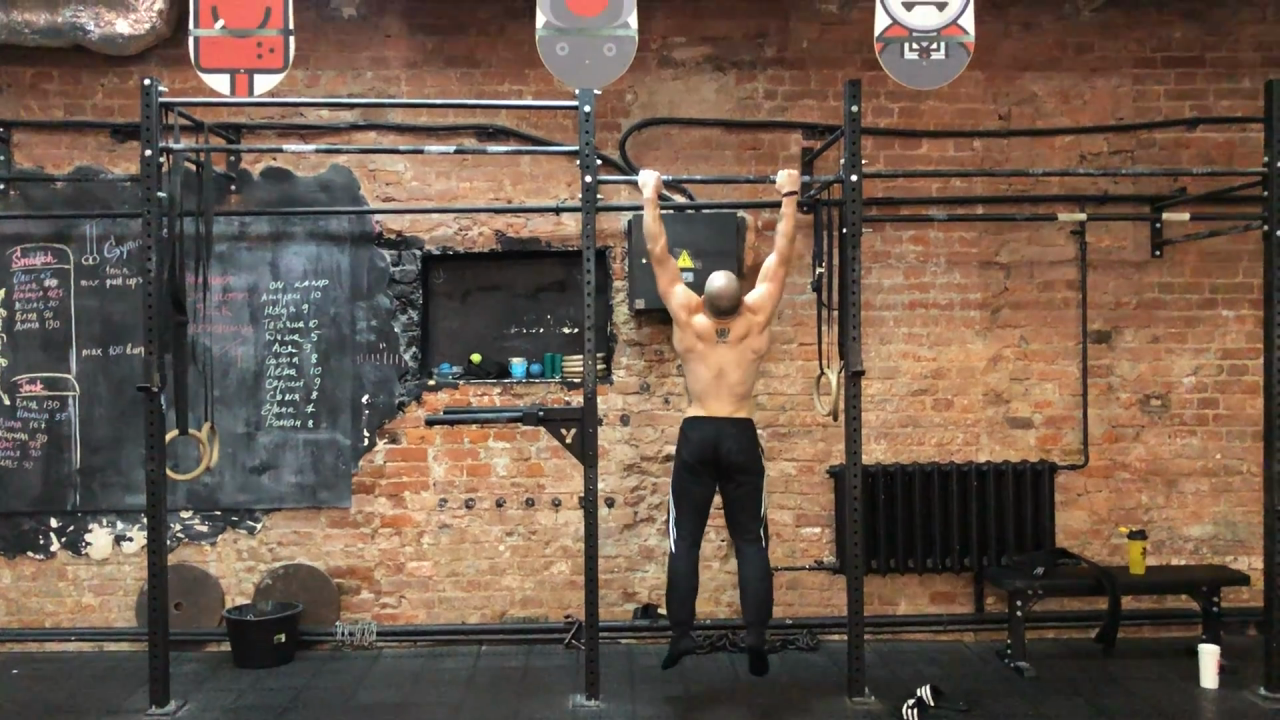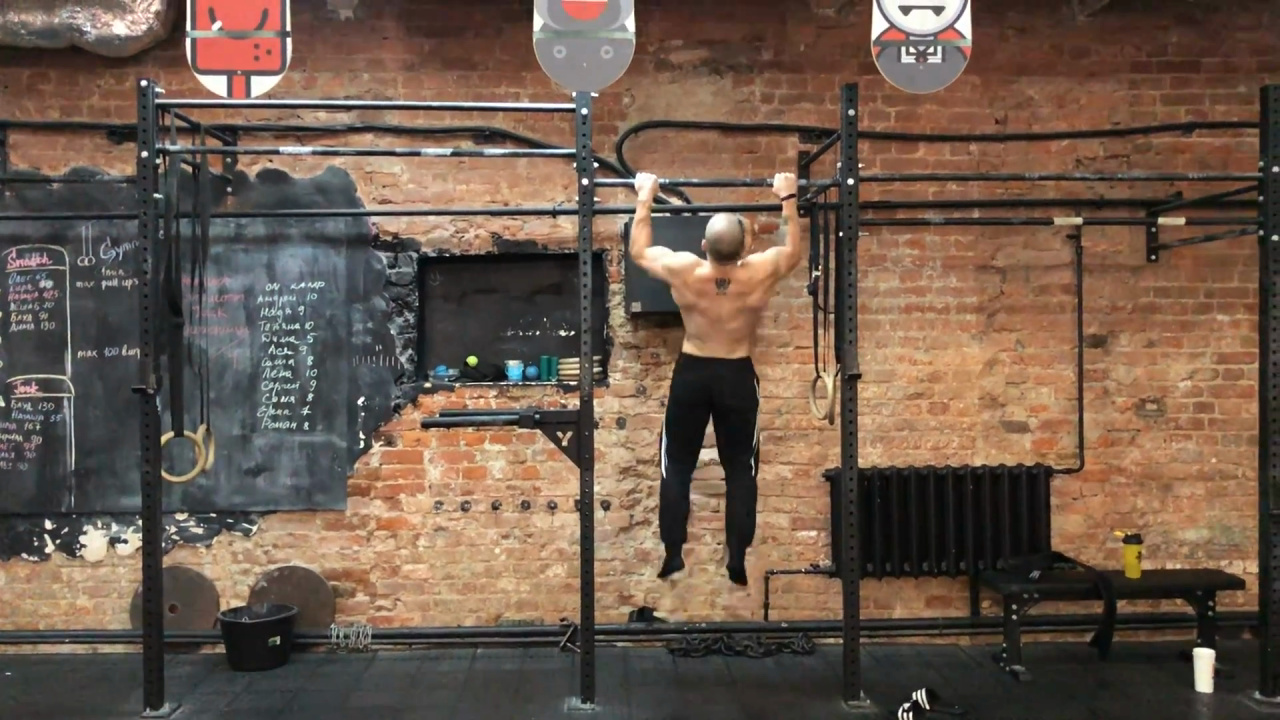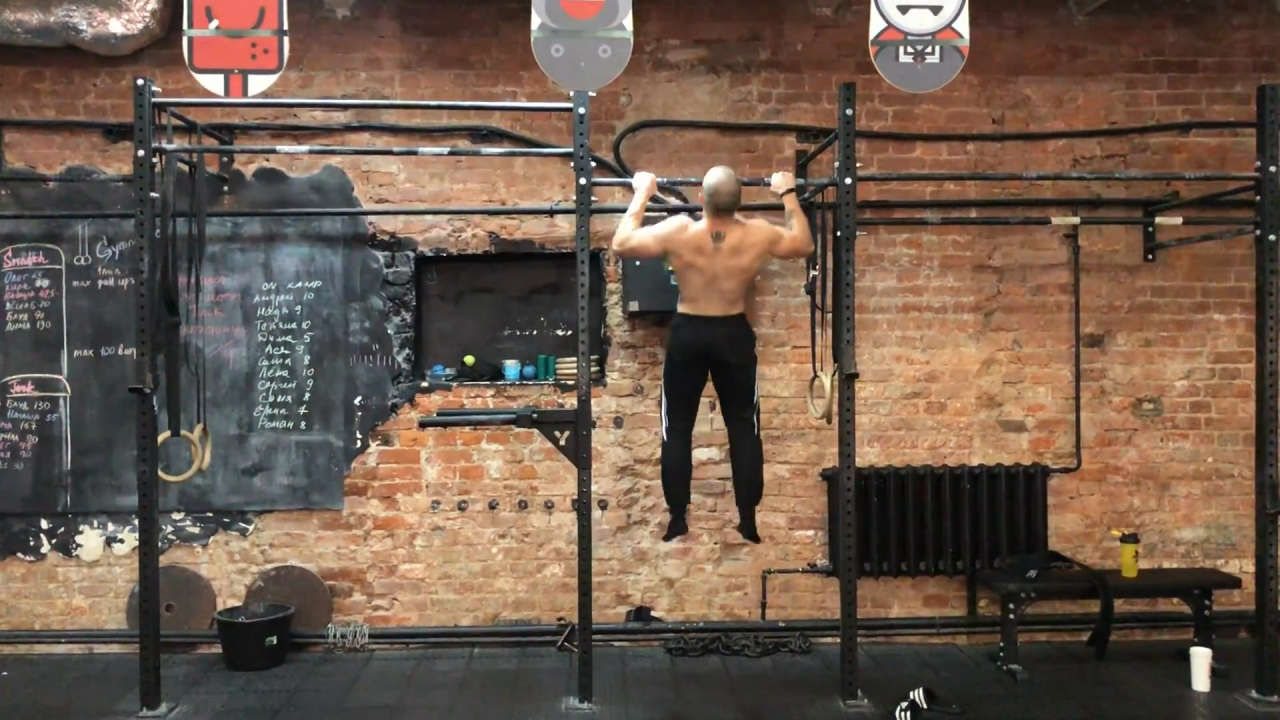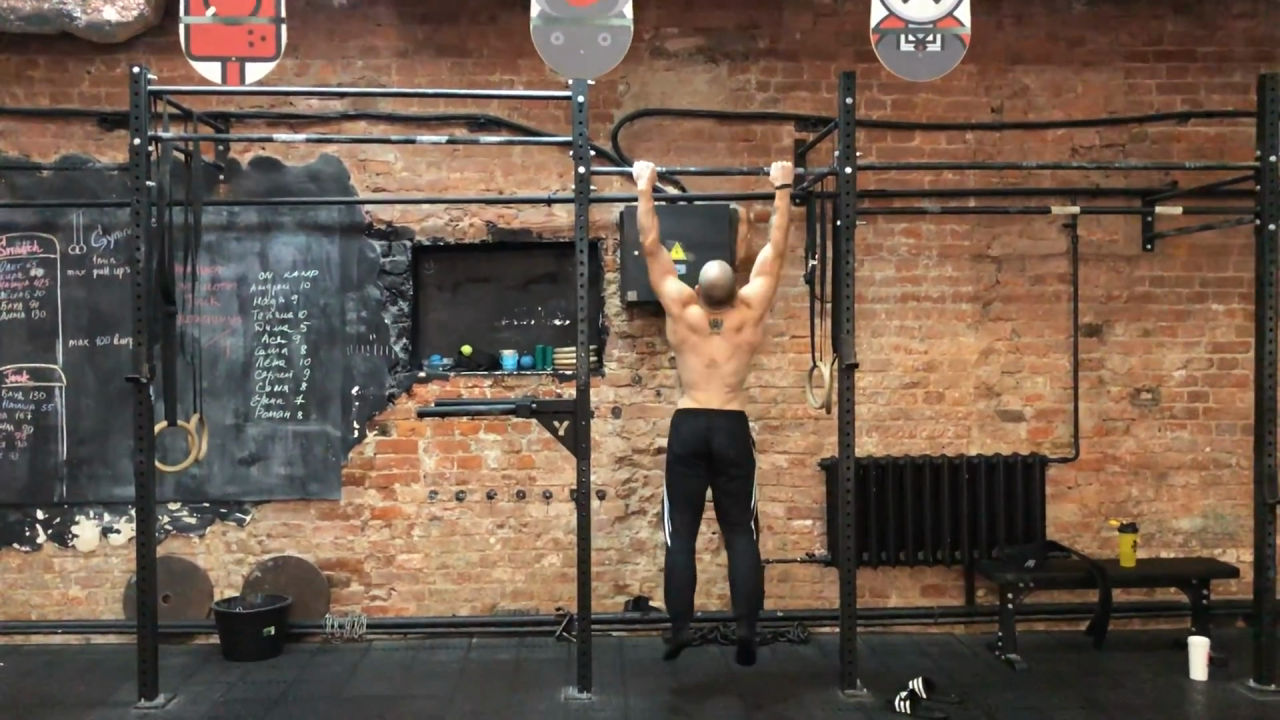
dt=0.4s
person 1, frame 1
left shoulder: (687, 320)
right shoulder: (757, 321)
left elbow: (659, 255)
right elbow: (781, 256)
left wrist: (651, 195)
right wrist: (788, 195)
left hip: (697, 437)
right hip: (741, 438)
left knee: (685, 541)
right knee: (751, 542)
left ankle: (681, 635)
right ankle: (756, 636)
person 1, frame 2
left shoulder: (684, 271)
right shoulder: (761, 272)
left elbow: (638, 251)
right elbow: (795, 251)
left hip: (691, 374)
right hip: (738, 377)
left knee: (676, 467)
right knee: (740, 469)
right ankle: (737, 558)
person 1, frame 3
left shoulder: (678, 230)
right shoulder: (758, 234)
left elbow: (621, 244)
right elbow: (804, 245)
left wrist: (640, 195)
right wrist: (788, 193)
left hip: (688, 332)
right hip: (734, 333)
left knee: (677, 428)
right knee: (743, 427)
person 1, frame 4
left shoulder: (680, 311)
right shoulder: (751, 313)
left elbow: (651, 246)
right elbow: (775, 246)
left wrist: (645, 185)
right wrist: (782, 187)
left hip: (687, 429)
right hip: (733, 431)
left knee: (680, 536)
right knee: (741, 535)
left ankle: (681, 627)
right ankle: (746, 630)
